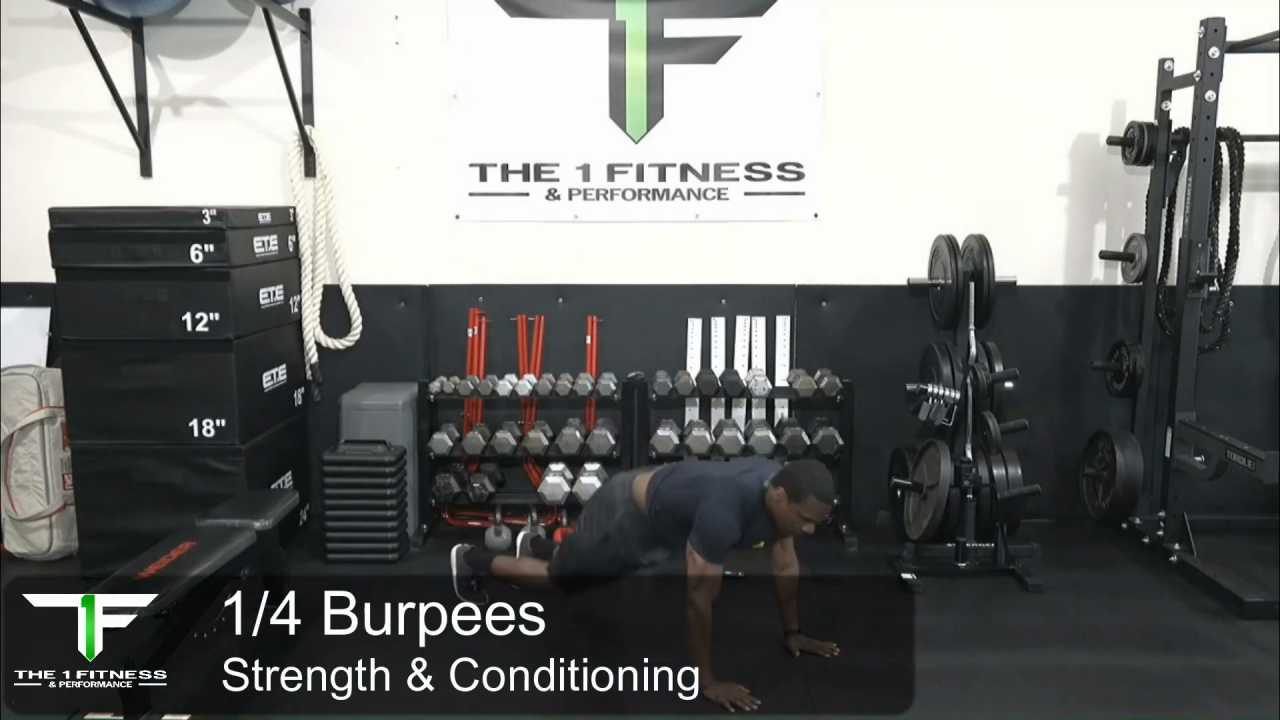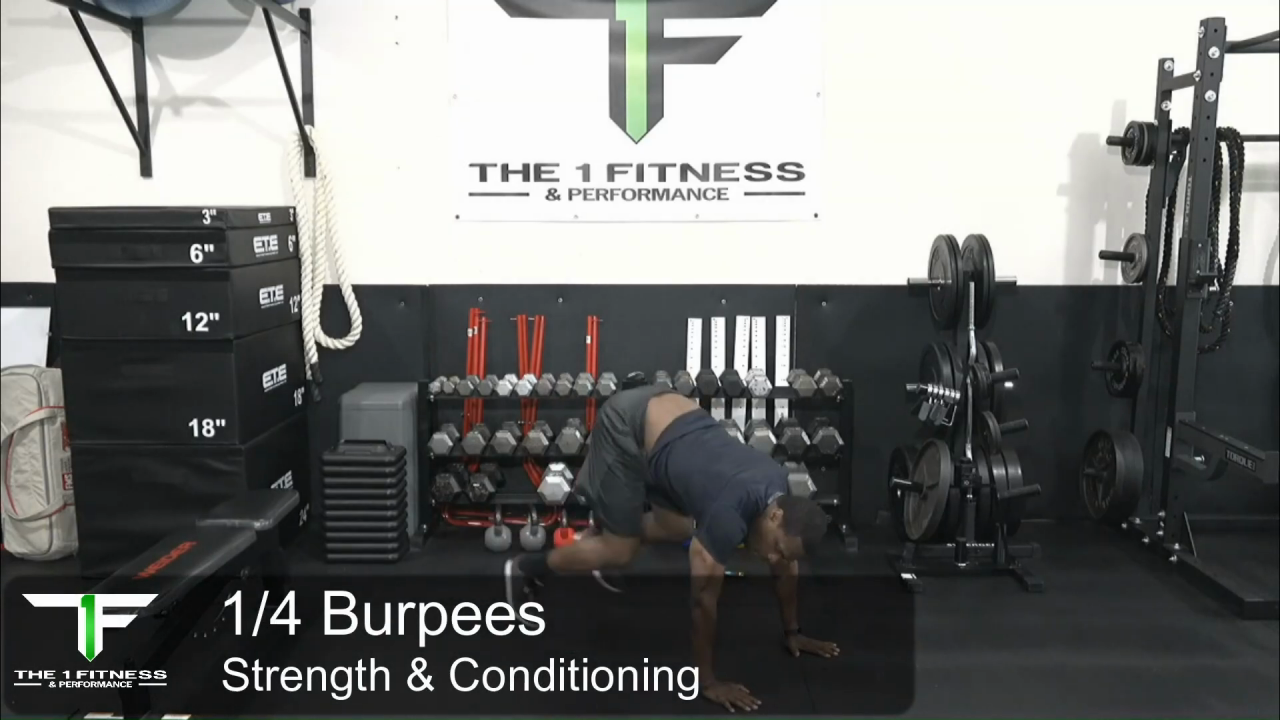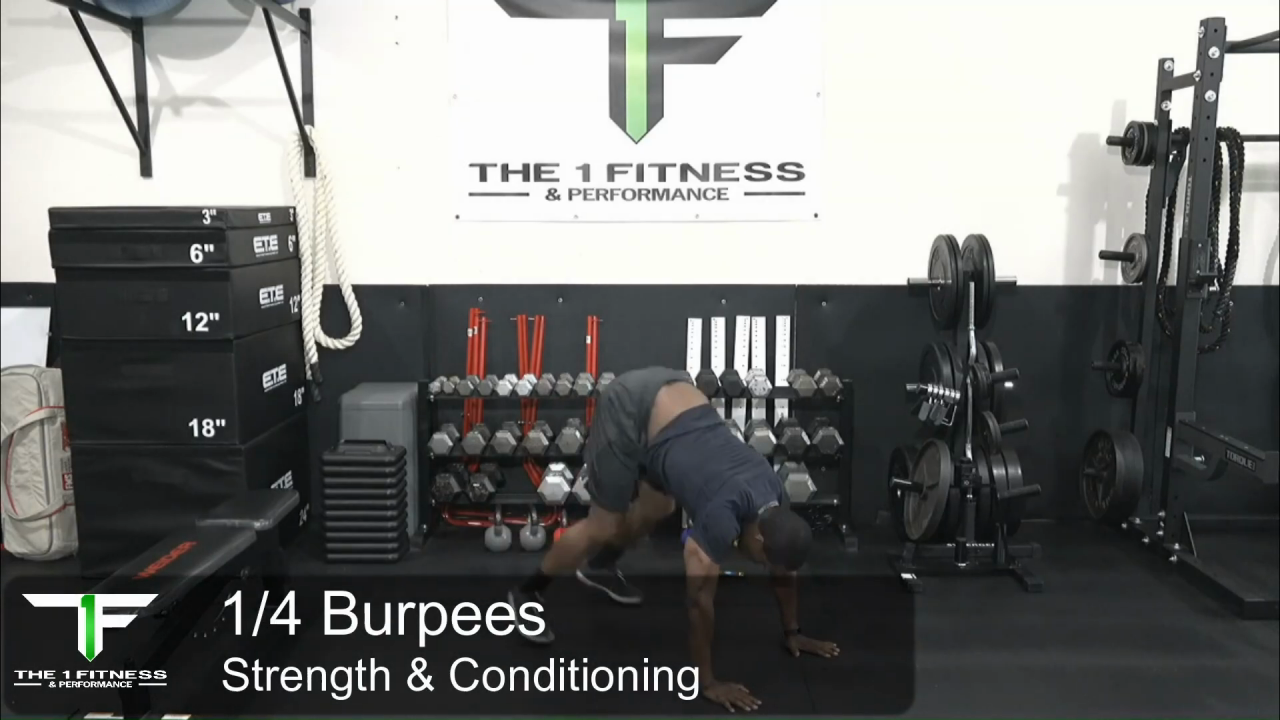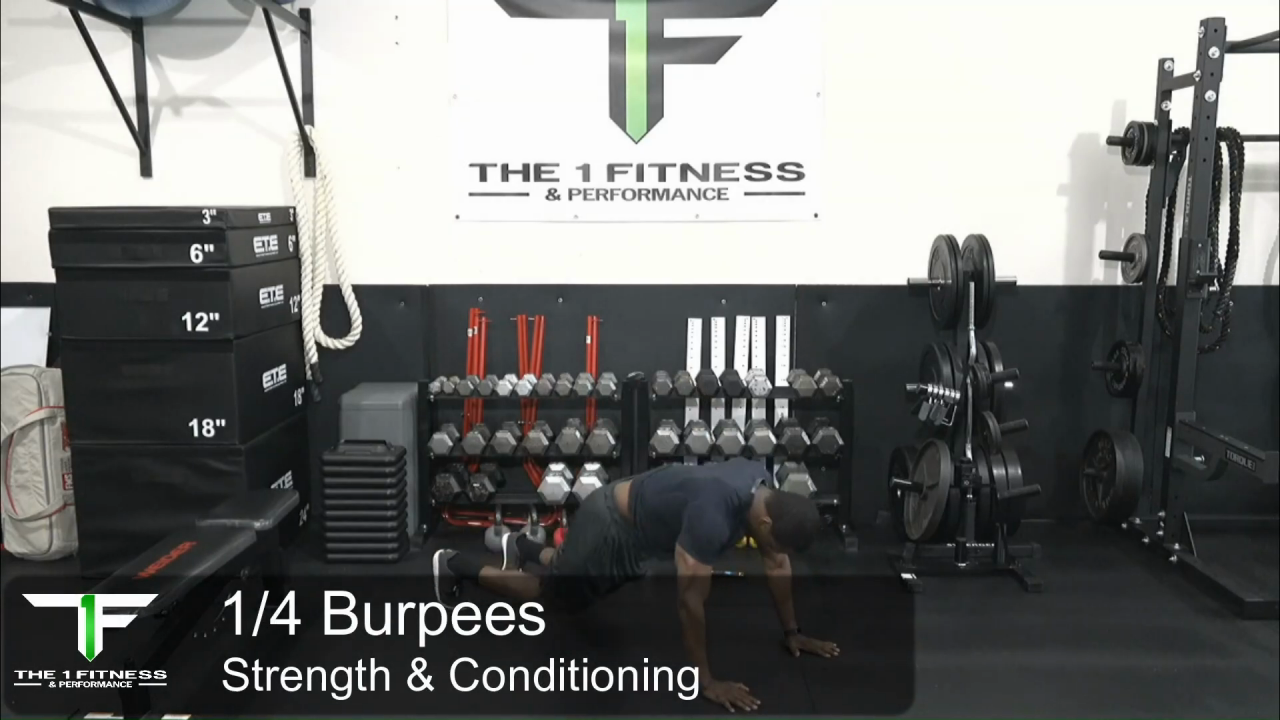
dt=0.5s
person 1, frame 1
left shoulder: (779, 485)
right shoulder: (726, 511)
left elbow: (786, 563)
right elbow: (700, 598)
left wrist: (792, 632)
right wrist: (707, 681)
left hip: (649, 504)
right hip: (628, 515)
left knee: (582, 564)
right knee: (560, 580)
left ankle: (536, 545)
right ankle: (473, 560)
person 1, frame 2
left shoulder: (781, 494)
right shoulder: (730, 514)
left elbow: (786, 566)
right elbow: (705, 595)
left wrist: (792, 632)
right wrist: (706, 680)
left hip: (665, 412)
right hip: (628, 423)
left knee: (680, 528)
right knee: (619, 551)
left ankle: (601, 539)
right ankle: (529, 570)
person 1, frame 3
left shoulder: (774, 507)
right shoulder: (725, 515)
left elbow: (783, 572)
right elbow: (700, 598)
left wrist: (793, 632)
right wrist: (706, 681)
right hip: (630, 404)
left knee: (657, 509)
right knee: (606, 528)
left ankle: (600, 565)
right ankle: (528, 591)
person 1, frame 4
left shoulder: (764, 489)
right shoulder: (712, 517)
left elbow: (776, 563)
right elbow: (691, 600)
left wrist: (792, 632)
right wrist: (705, 680)
left hip: (631, 510)
right hip: (611, 526)
left knee: (579, 571)
right knee: (556, 593)
left ankle: (524, 548)
right ankle: (453, 564)
